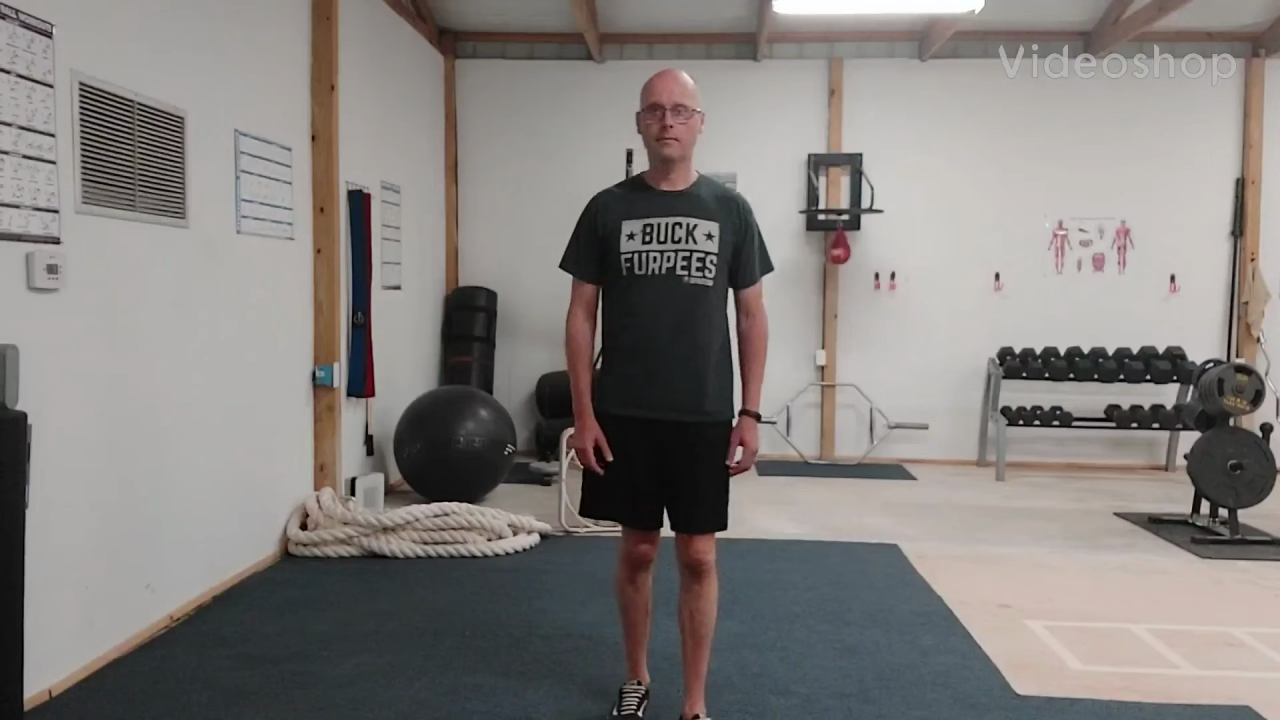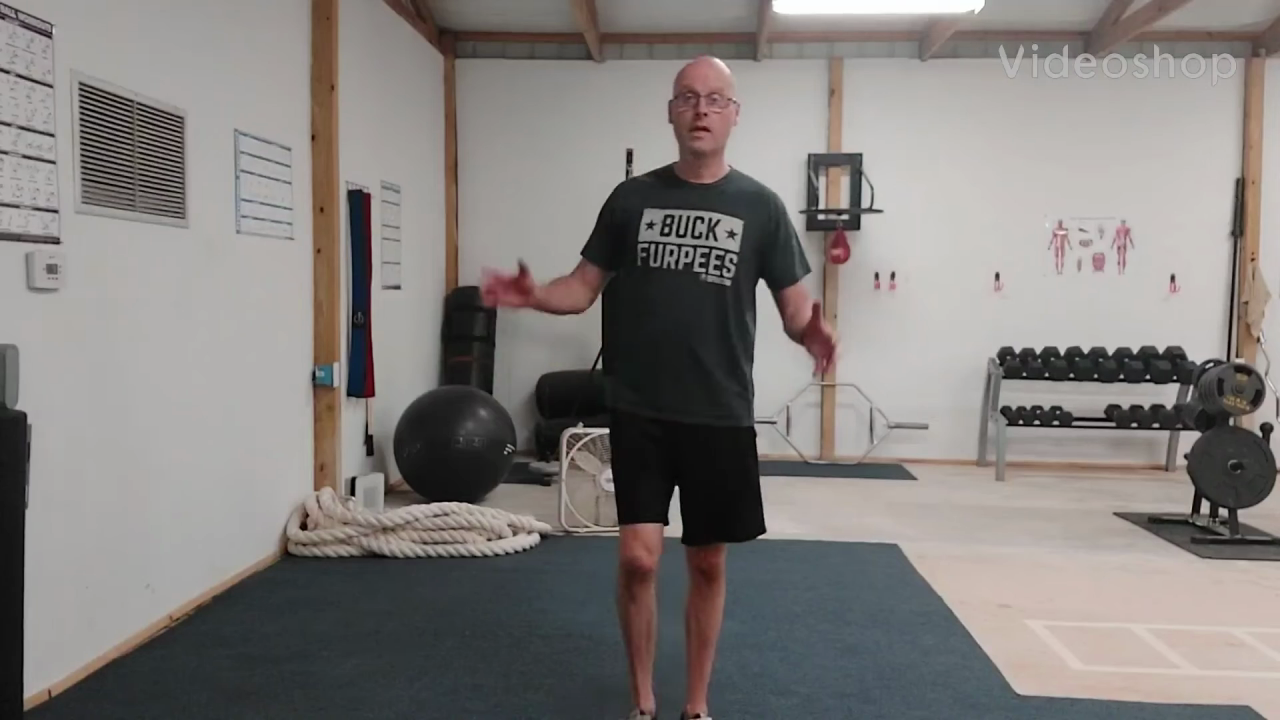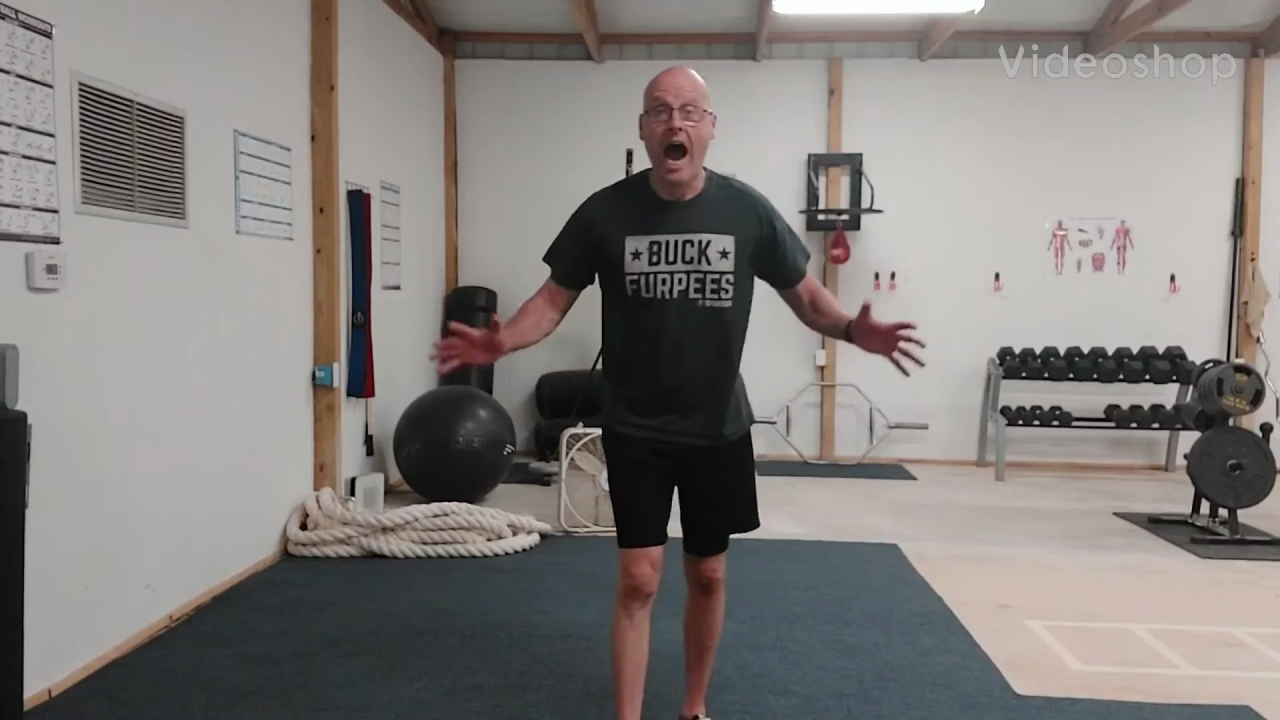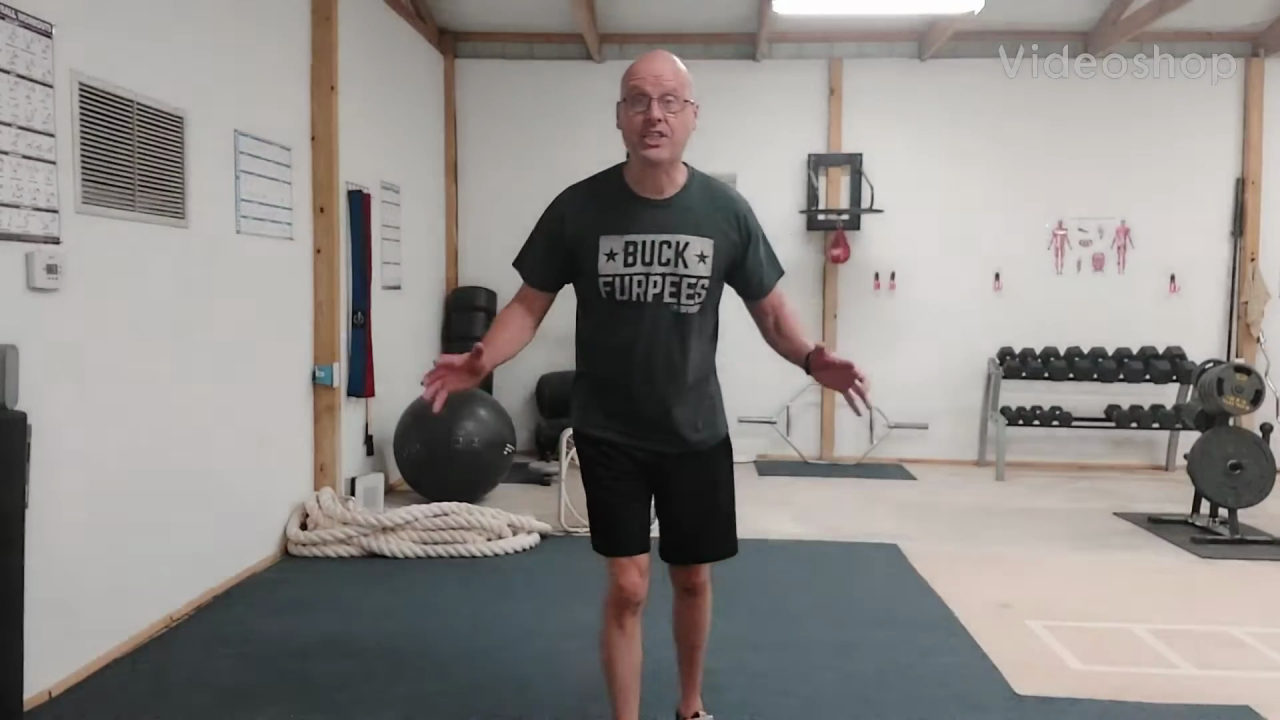
dt=0.4s
person 1, frame 1
left shoulder: (730, 209)
right shoulder: (607, 208)
left elbow: (752, 314)
right elbow: (582, 314)
left wrist: (750, 412)
right wrist: (584, 412)
left hip: (704, 416)
right hip: (626, 414)
left knee: (698, 558)
right knee: (637, 552)
person 1, frame 2
left shoulder: (760, 206)
right shoulder: (632, 197)
left elbow: (793, 306)
right elbow: (585, 285)
left wrist: (811, 332)
right wrist: (533, 295)
left hip: (721, 418)
right hip: (638, 412)
left knee: (708, 565)
right knee: (638, 558)
person 1, frame 3
left shoulder: (747, 210)
right shoulder: (606, 212)
left elbow: (807, 294)
right elbow: (553, 298)
left wrist: (853, 329)
right wrist: (499, 340)
left hip: (718, 429)
right hip: (634, 429)
left knee: (707, 574)
right knee: (638, 579)
person 1, frame 4
left shoulder: (726, 210)
right shoulder: (578, 209)
left elbow: (769, 310)
right elbow: (530, 303)
left wrist: (813, 359)
right wrist: (482, 360)
left hip: (696, 434)
right hip: (609, 435)
left knee: (692, 579)
right knee: (627, 587)
